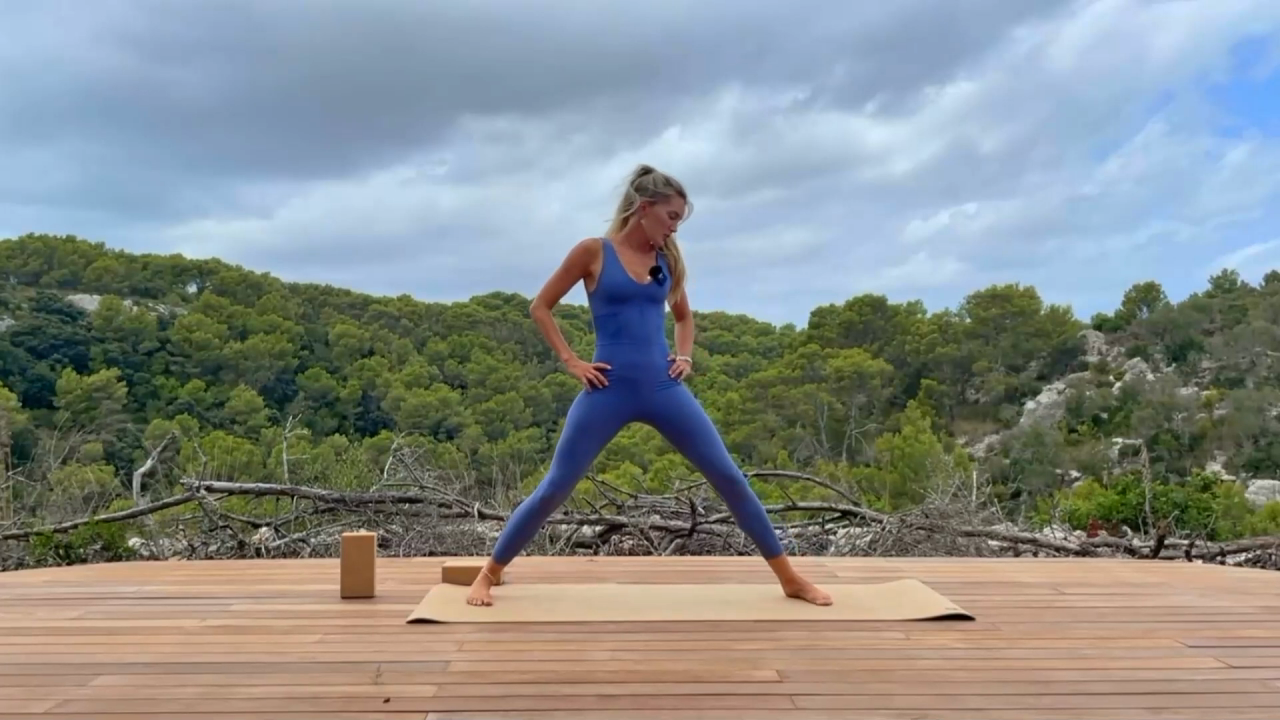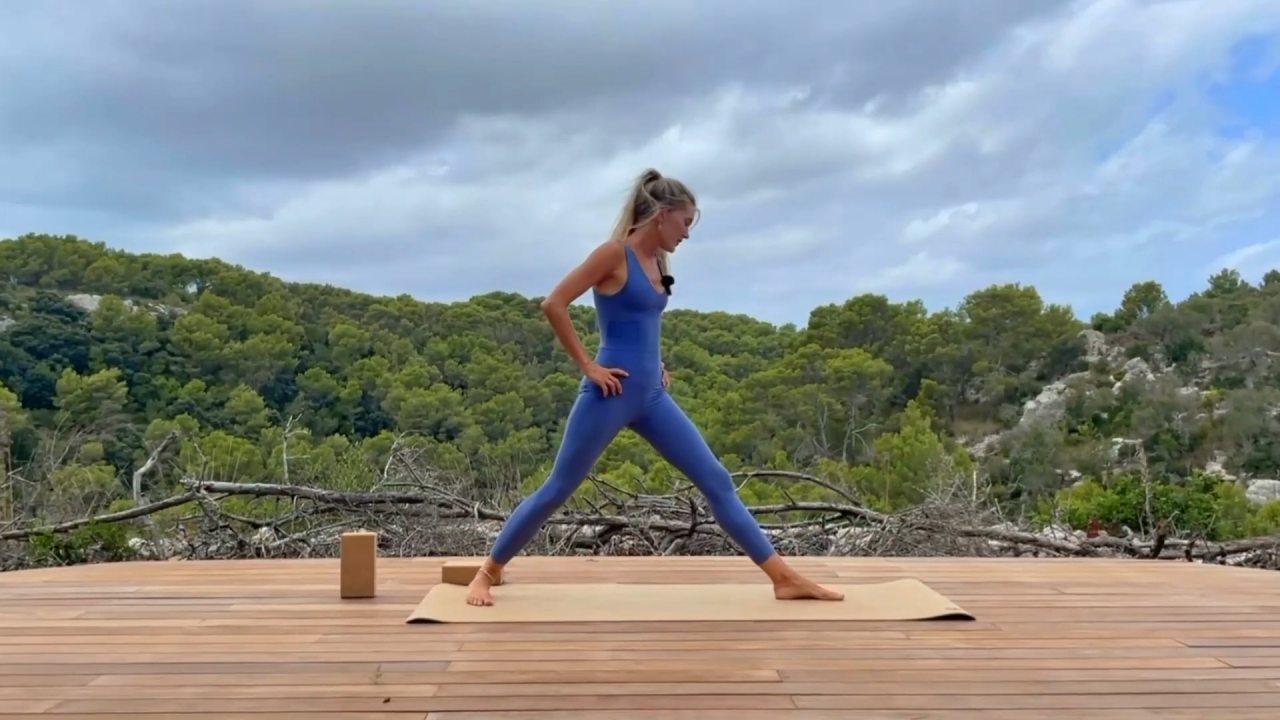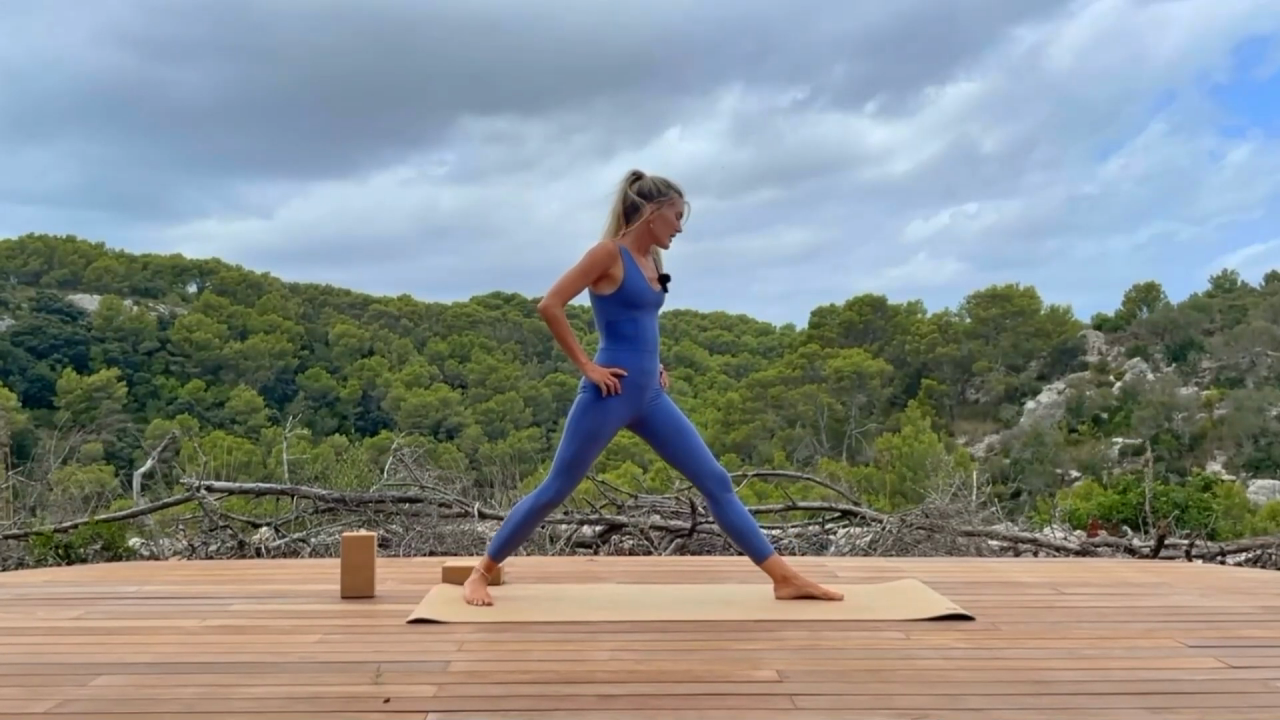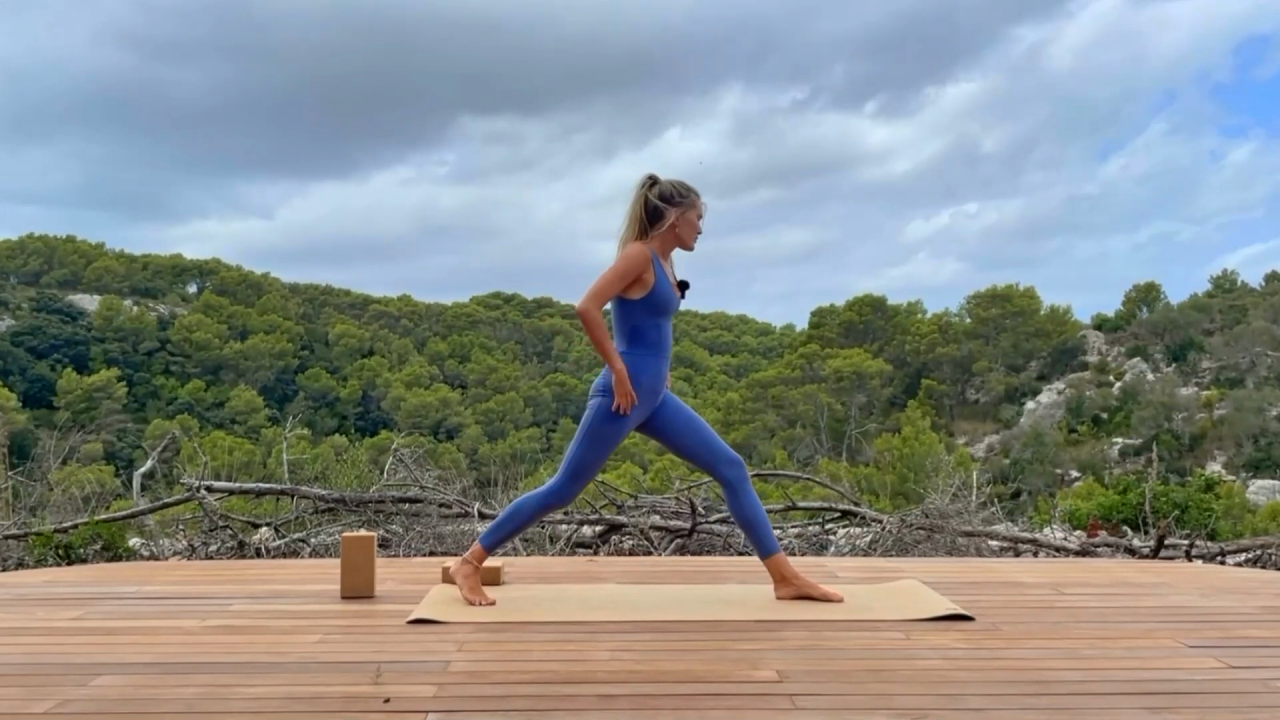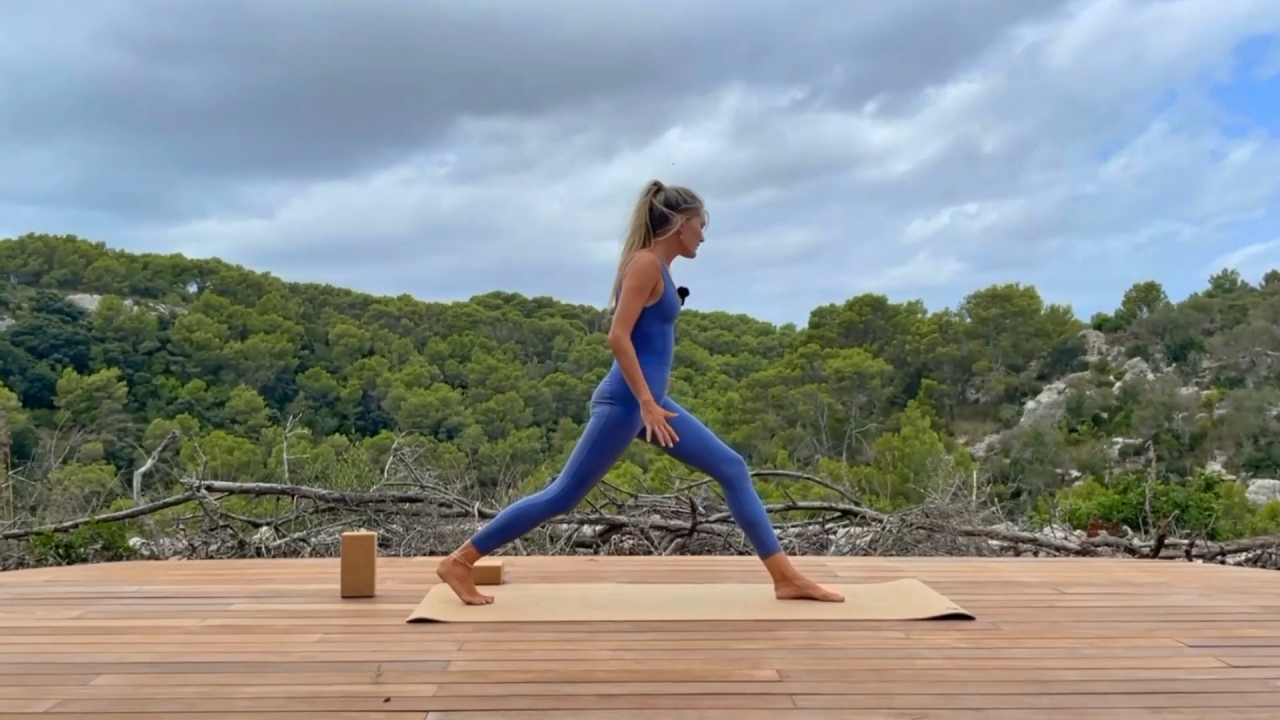
dt=1s
person 1, frame 1
left shoulder: (667, 258)
right shoulder: (593, 251)
left elbow: (683, 316)
right elbow: (540, 307)
left wrist: (684, 356)
right wrist: (571, 361)
left hip: (663, 386)
right hip: (608, 389)
left knee: (729, 478)
right knee: (554, 489)
left ankle: (788, 577)
right ankle: (488, 574)
person 1, frame 2
left shoulder: (657, 262)
right shoulder: (615, 252)
right elbow: (554, 304)
right wrist: (587, 365)
left hip: (652, 394)
right hip: (612, 392)
left knee: (717, 480)
right knee: (557, 490)
left ankle: (785, 578)
right ankle: (485, 573)
person 1, frame 3
left shoulder: (651, 260)
right shoulder: (610, 252)
right elbow: (549, 305)
right wrist: (586, 366)
left hip: (650, 395)
right hip: (609, 393)
left knee: (716, 481)
right knee: (555, 490)
left ankle: (784, 578)
right ankle: (481, 573)
person 1, frame 4
left shoulder: (662, 262)
right shoulder: (638, 254)
right elbow: (587, 307)
right wrist: (617, 372)
left hip: (653, 396)
right hip: (624, 394)
left knee: (731, 469)
right knee: (563, 489)
left ankle: (785, 577)
right ankle: (469, 564)
person 1, frame 5
left shoulder: (657, 266)
right shoulder: (645, 262)
right elbow: (618, 336)
right wrist: (646, 403)
left hip: (647, 398)
right hip: (625, 401)
left knee: (732, 469)
right knee: (562, 497)
left ankle: (786, 577)
right ankle: (459, 562)
